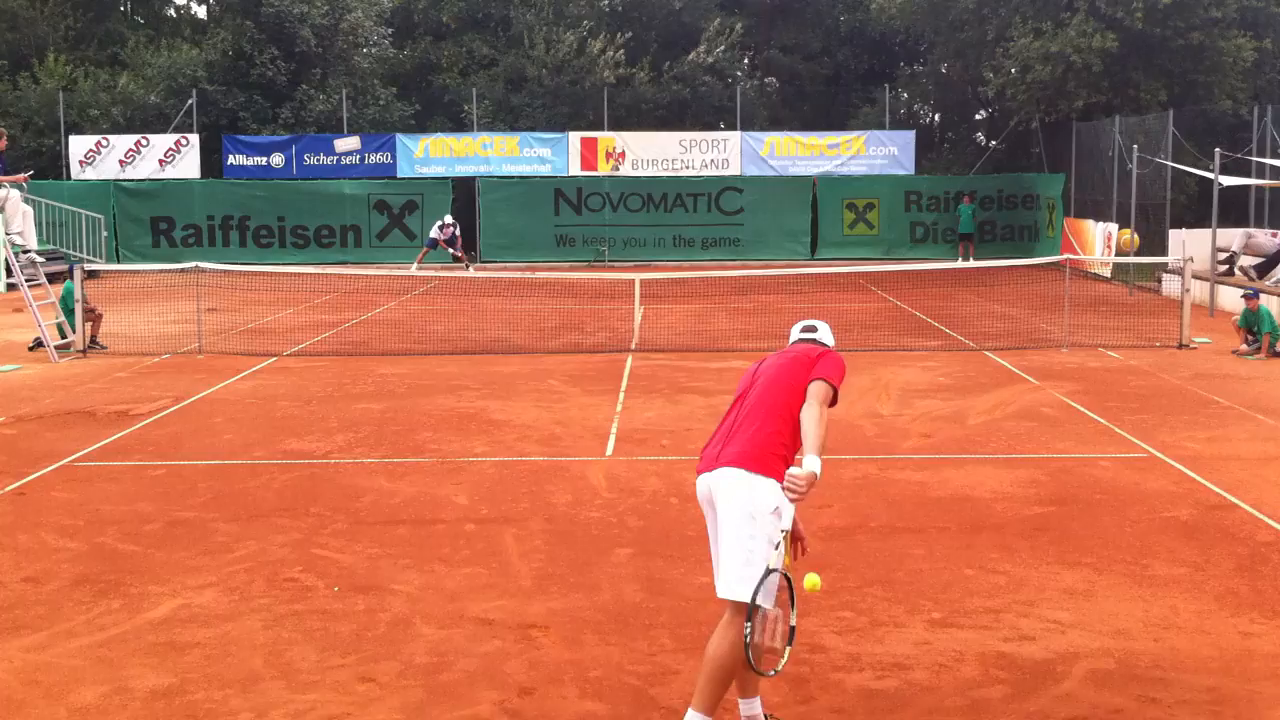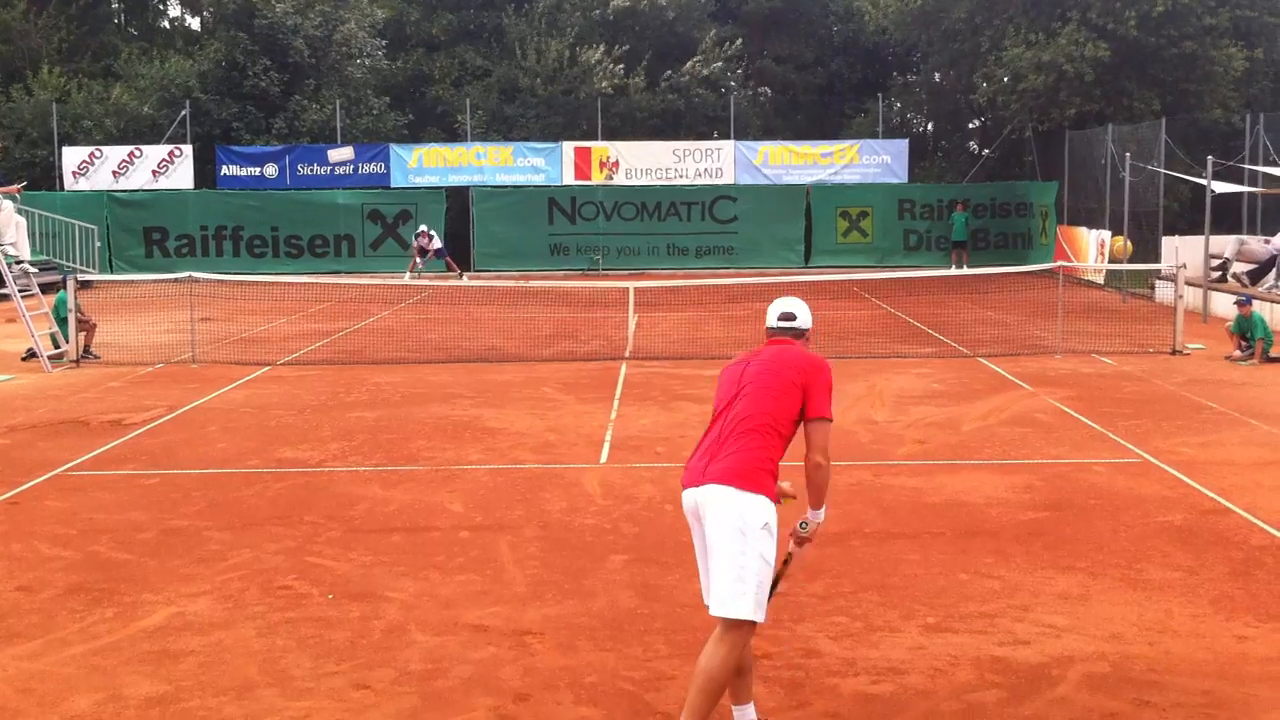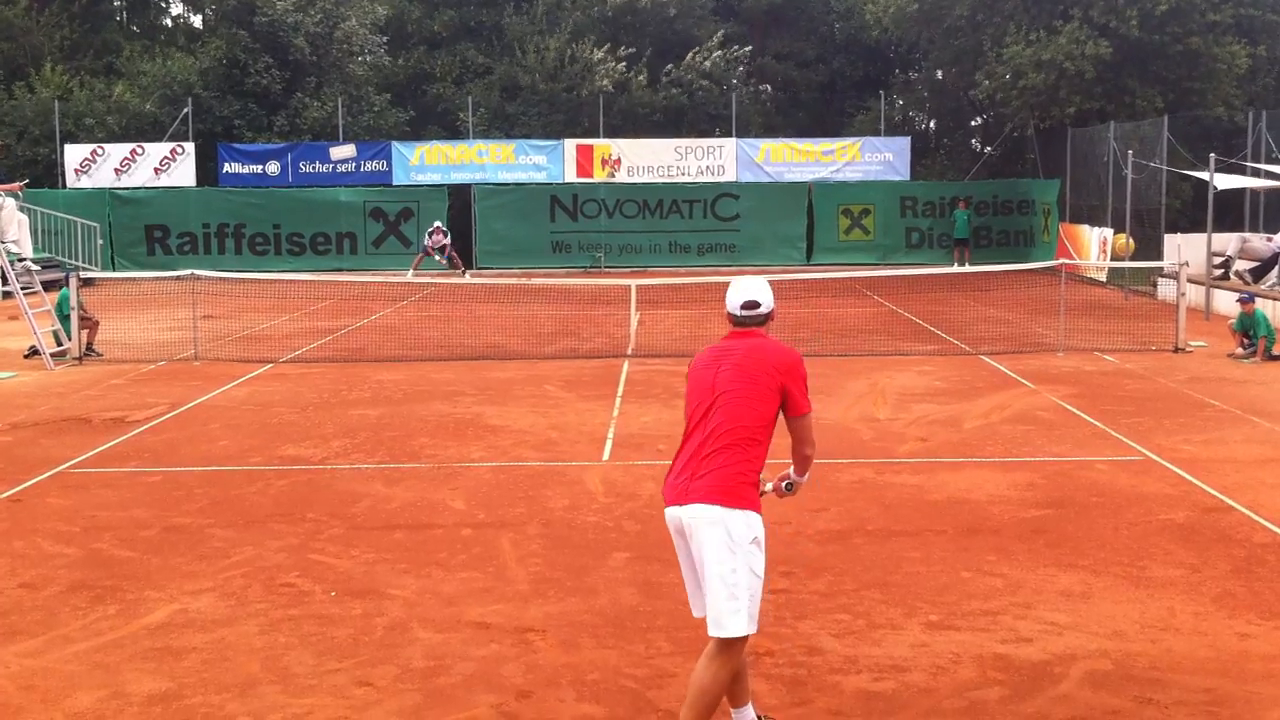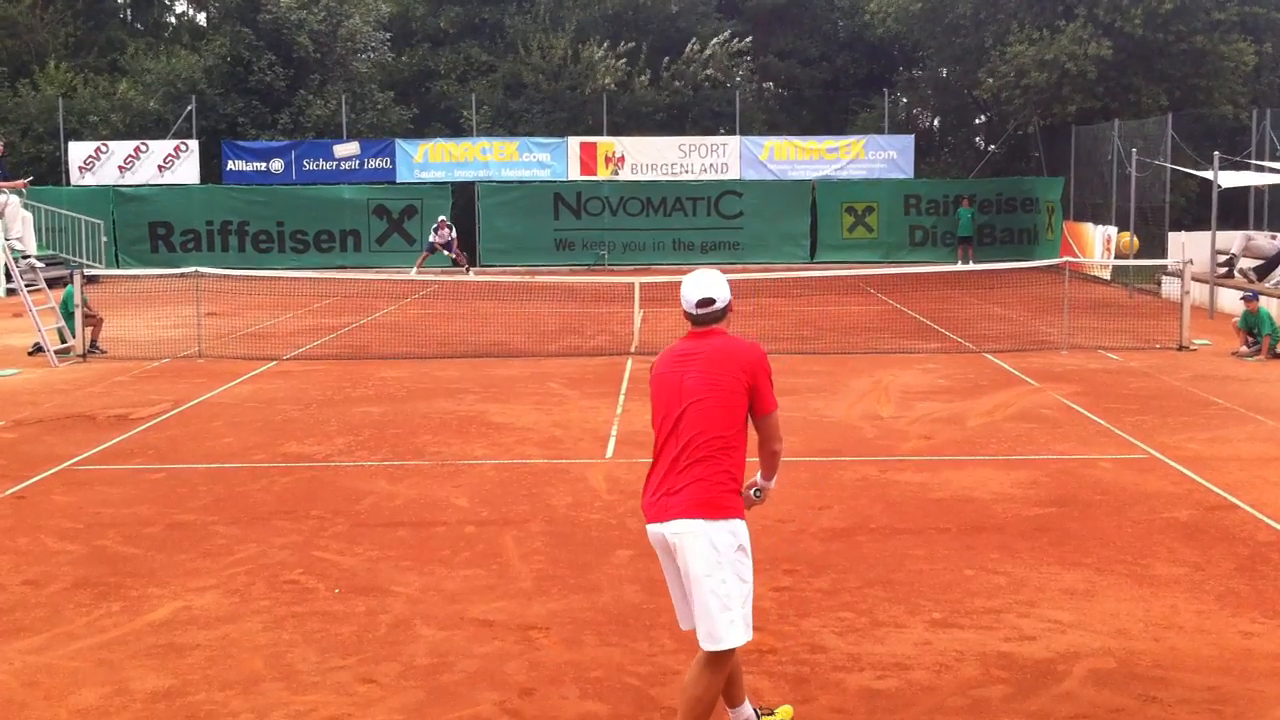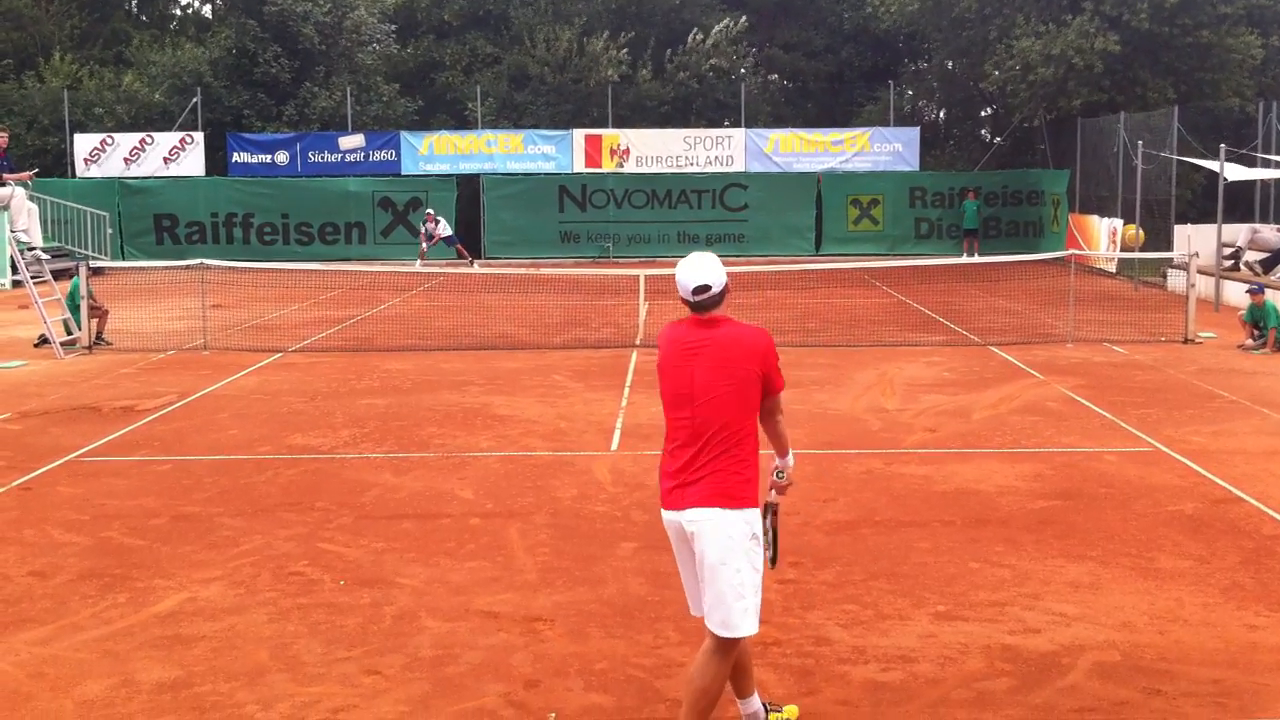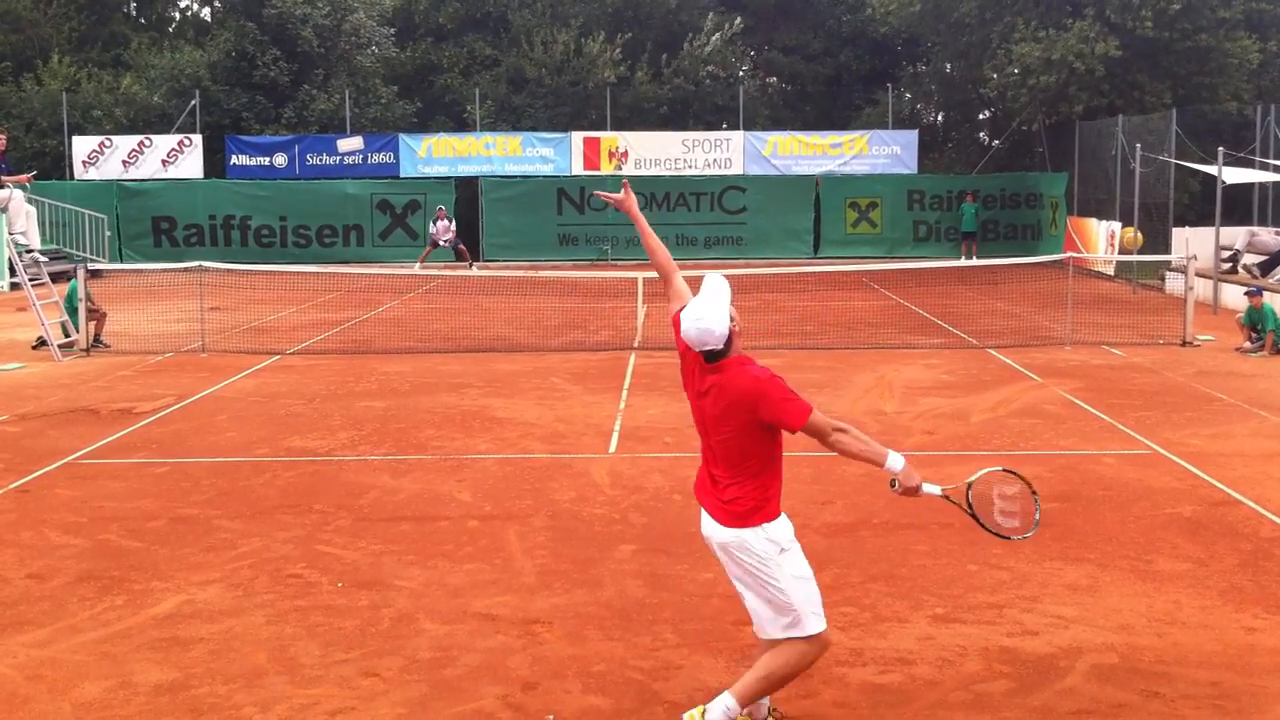
dt=0.4s
person 1, frame 1
left shoulder: (764, 365)
right shoulder: (828, 359)
right elbow: (813, 406)
left wrist: (788, 523)
right wrist: (811, 466)
left hip: (712, 475)
right hip: (750, 480)
left knee: (744, 606)
right knee: (740, 612)
person 1, frame 2
left shoulder: (737, 365)
right shoulder: (813, 366)
right elbow: (817, 457)
left wrist: (772, 487)
right wrist: (814, 517)
left hip: (697, 487)
right hip: (738, 494)
left knee: (736, 618)
right knee: (734, 626)
person 1, frame 3
left shoulder: (702, 359)
right shoulder: (784, 359)
right elbow: (805, 446)
right wrist: (797, 477)
left hip: (679, 501)
right hip: (726, 506)
left knee: (730, 627)
right knee: (729, 636)
person 1, frame 4
left shoulder: (663, 362)
right shoulder: (748, 355)
right elbow: (772, 443)
right wrist: (765, 483)
left hip: (660, 514)
right hip: (708, 517)
left knee: (720, 631)
right knee: (720, 643)
person 1, frame 5
left shoulder: (671, 340)
right shoulder: (755, 342)
right elbow: (772, 415)
left wrist: (687, 281)
right wrist: (784, 460)
left hip: (676, 504)
right hip: (724, 509)
left knee: (729, 625)
right knee: (724, 636)
person 1, frame 6
left shoulder: (691, 354)
right shoulder: (755, 383)
left elbow: (670, 276)
right elbow: (830, 430)
left wrist: (634, 215)
right wrist: (894, 462)
left hip: (716, 516)
right hip: (753, 529)
left knee: (781, 623)
right knee: (806, 643)
